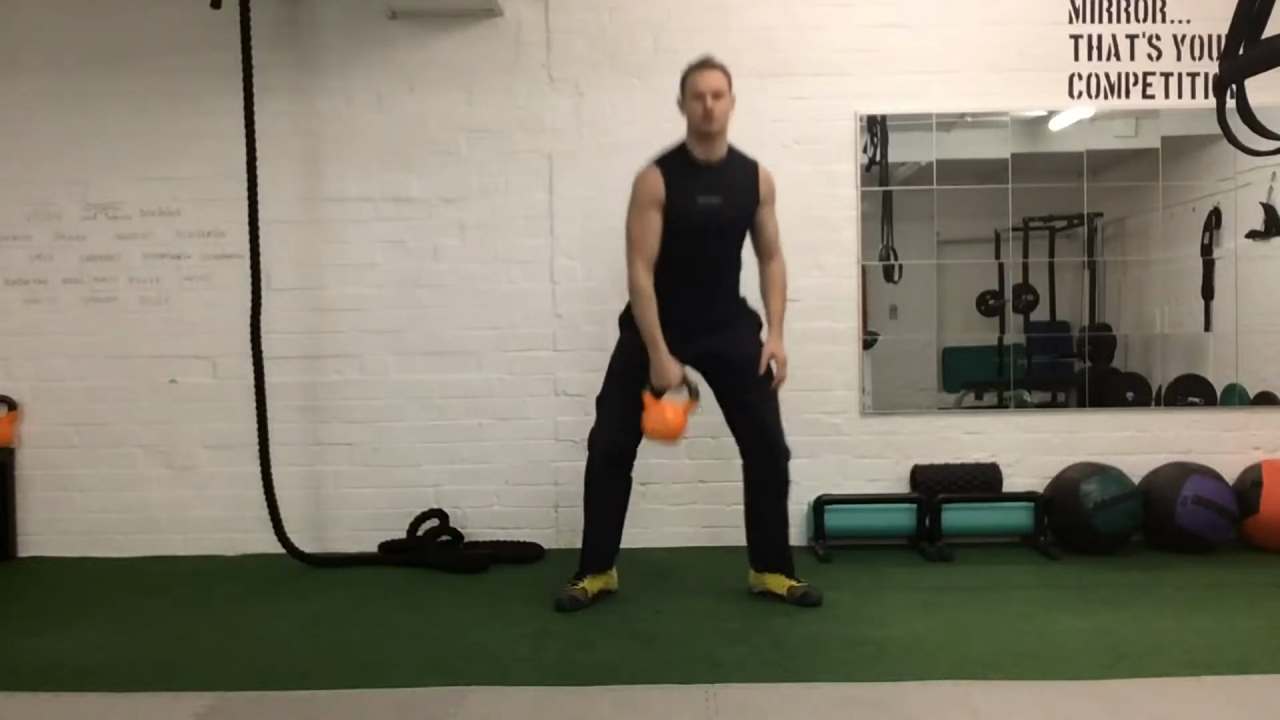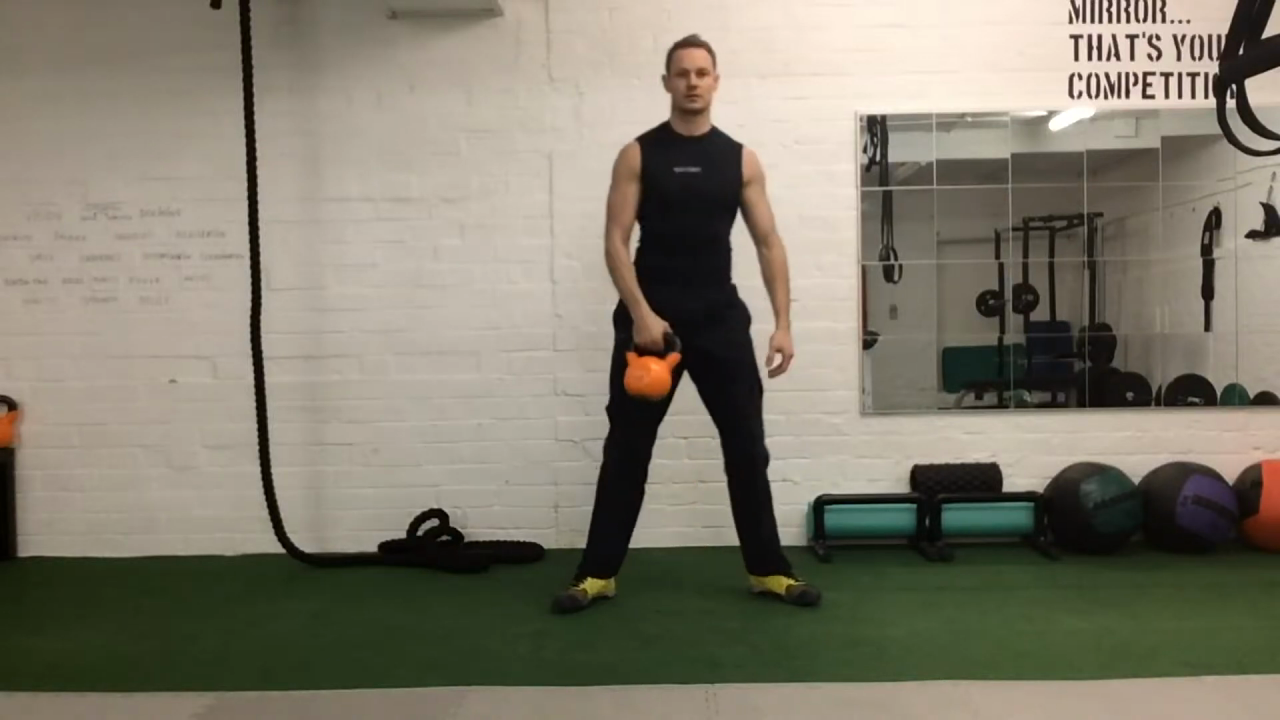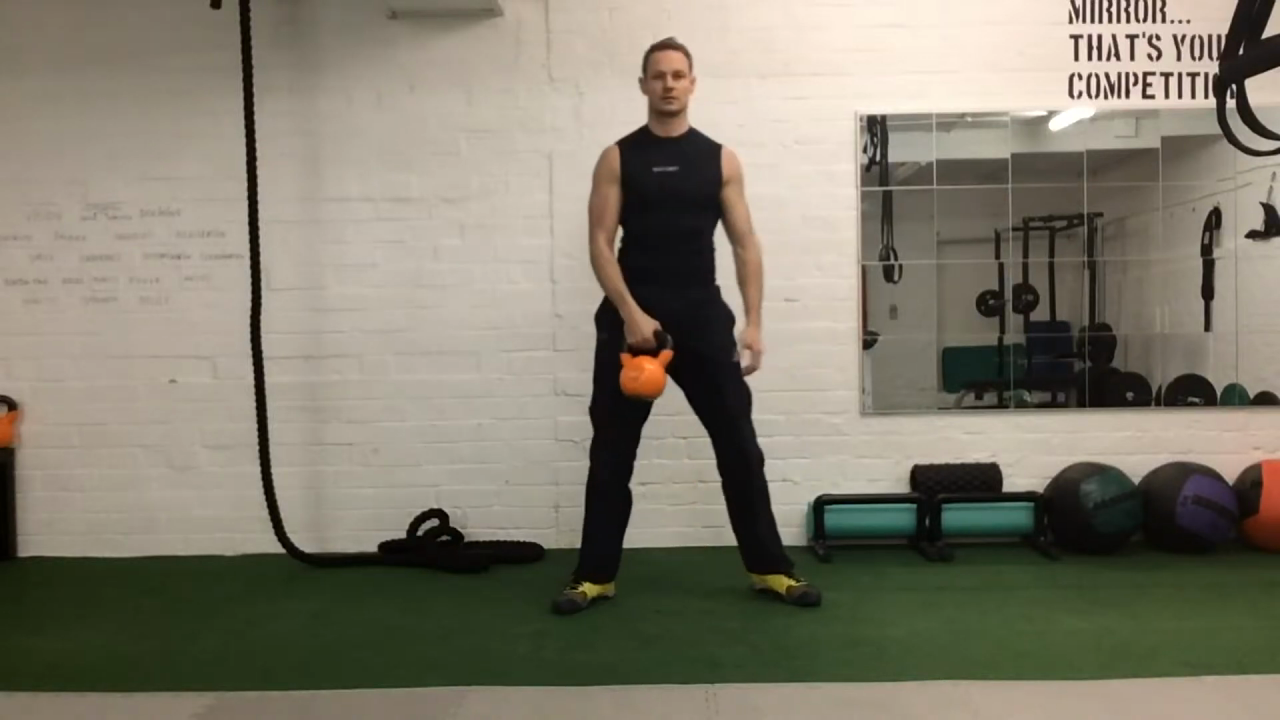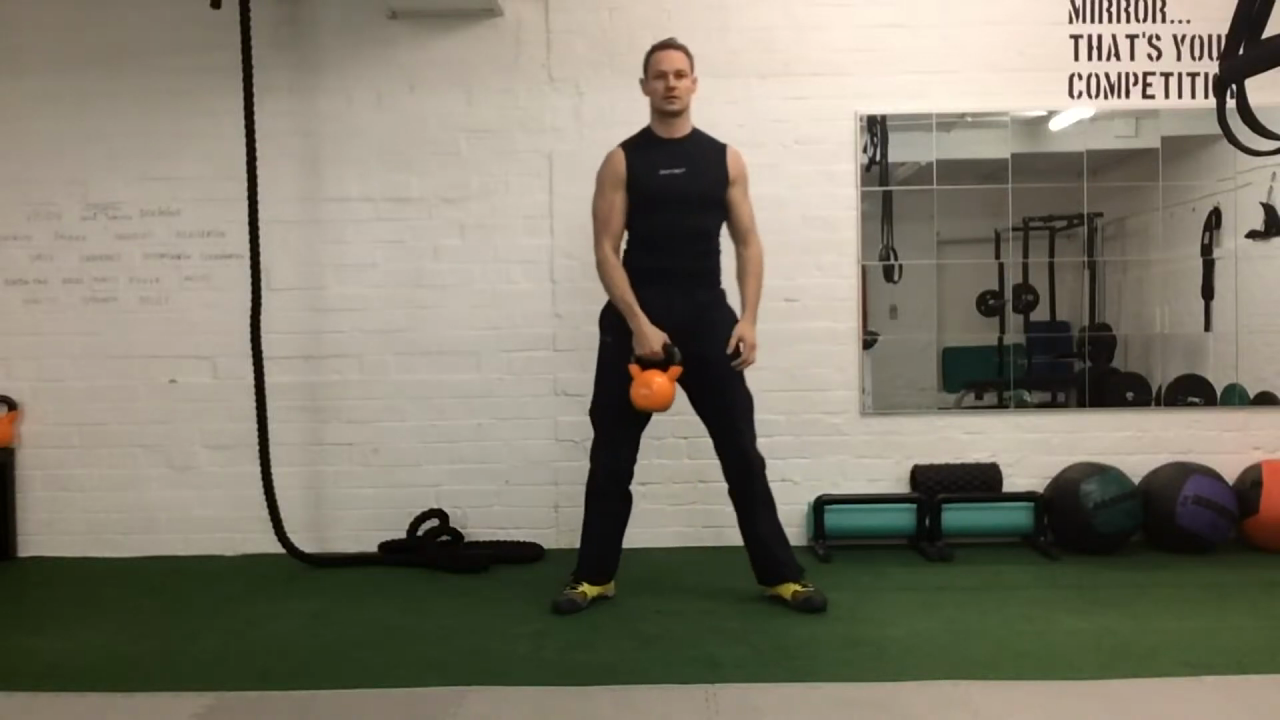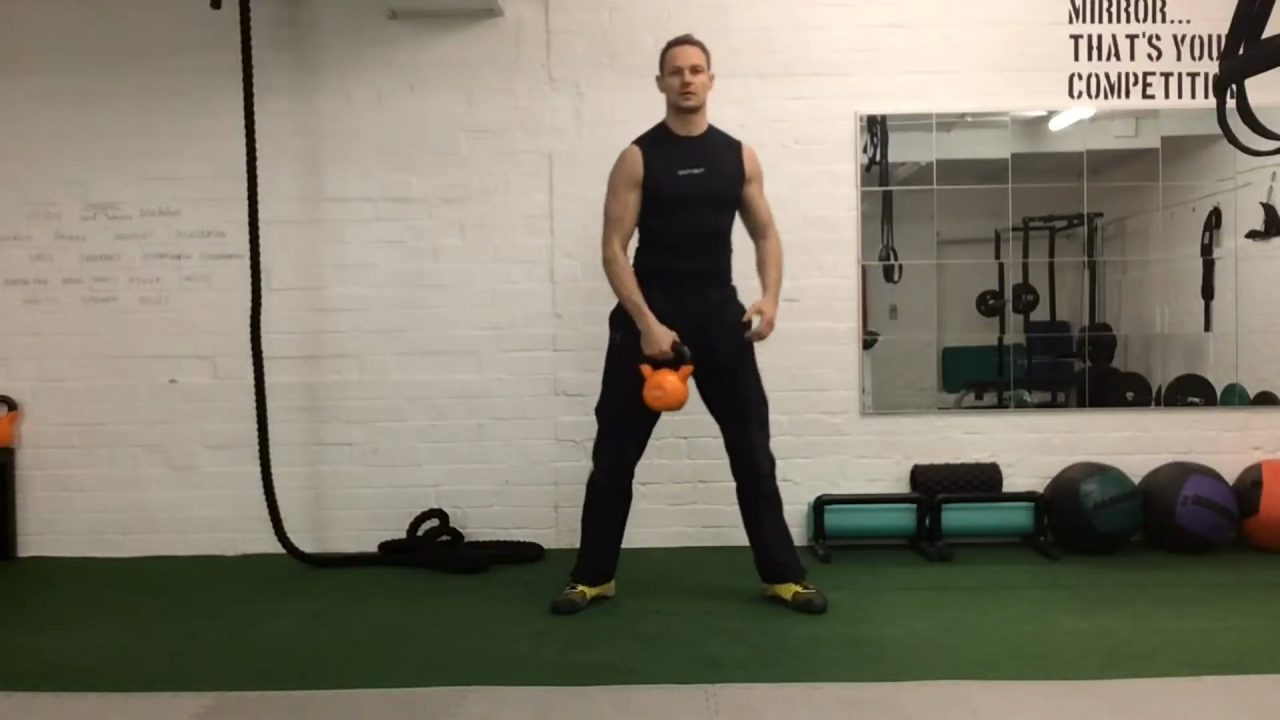
dt=0.2s
person 1, frame 1
left shoulder: (756, 177)
right shoulder: (656, 179)
left elbow: (770, 256)
right elbow: (639, 270)
left wrist: (774, 332)
right wrist: (658, 356)
left hip: (729, 323)
right hip: (658, 321)
left knee: (768, 446)
right knee: (610, 443)
left ankle: (770, 568)
right ankle: (597, 571)
person 1, frame 2
left shoulder: (741, 158)
right shoulder: (638, 154)
left elbow: (767, 241)
right elbow: (616, 240)
left wrist: (783, 323)
right wrist: (639, 313)
left hip: (720, 315)
right hip: (650, 313)
left knee: (746, 448)
right knee: (626, 449)
left ankle: (768, 569)
right ankle: (598, 573)
person 1, frame 3
left shoulder: (721, 159)
right shoulder: (618, 157)
left elbow: (744, 242)
right elbow: (600, 243)
left wrist: (754, 322)
right wrist: (629, 314)
left hip: (703, 314)
right hip: (634, 317)
left knee: (739, 446)
right knee: (612, 454)
left ankle: (769, 567)
right ankle: (595, 575)
person 1, frame 4
left shoulder: (724, 158)
right shoulder: (622, 160)
left elbow: (747, 241)
right elbow: (606, 250)
left wrist: (748, 319)
right wrist: (639, 324)
left hip: (708, 317)
right hip: (636, 321)
left knee: (741, 452)
right knee: (611, 456)
left ankle: (780, 575)
right ankle: (594, 575)
person 1, frame 5
left shoulder: (739, 155)
right shoulder: (637, 158)
left elbow: (765, 232)
right elbow: (614, 248)
left wrist: (770, 296)
right wrist: (646, 323)
left hip: (720, 316)
right hip: (648, 317)
left knee: (753, 452)
right knee: (614, 454)
left ankle: (782, 575)
right ankle: (593, 576)
